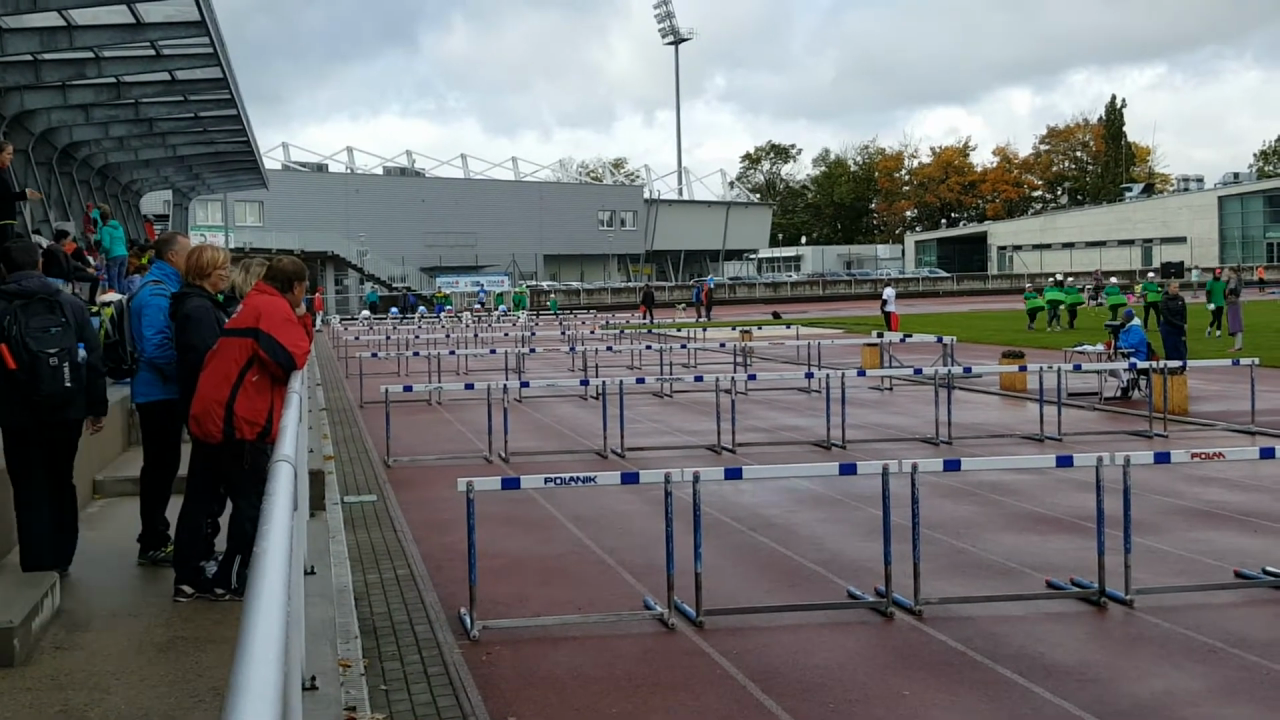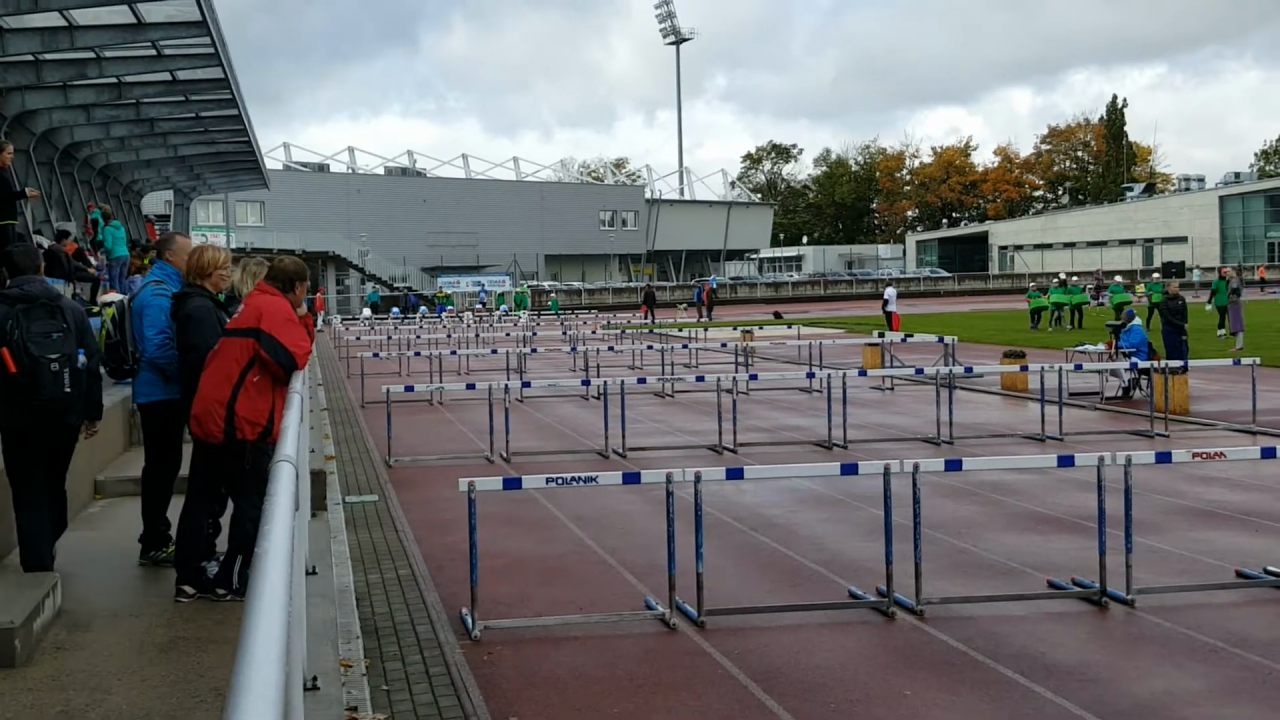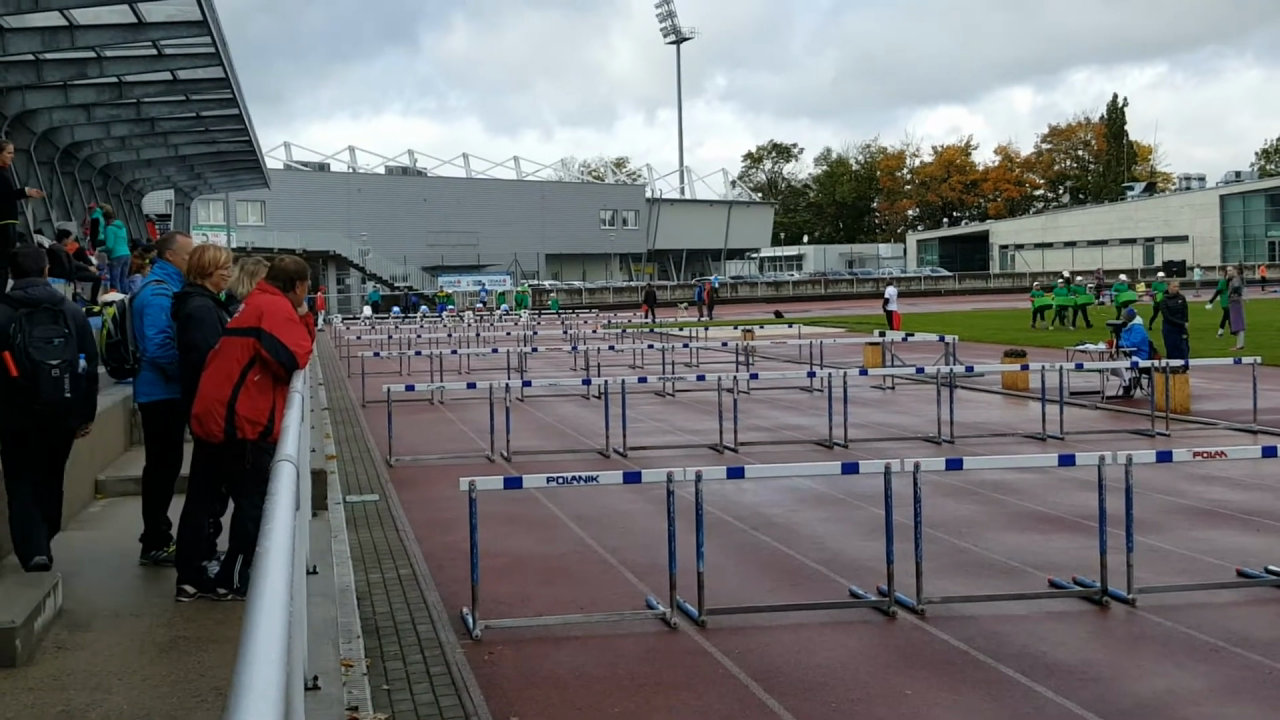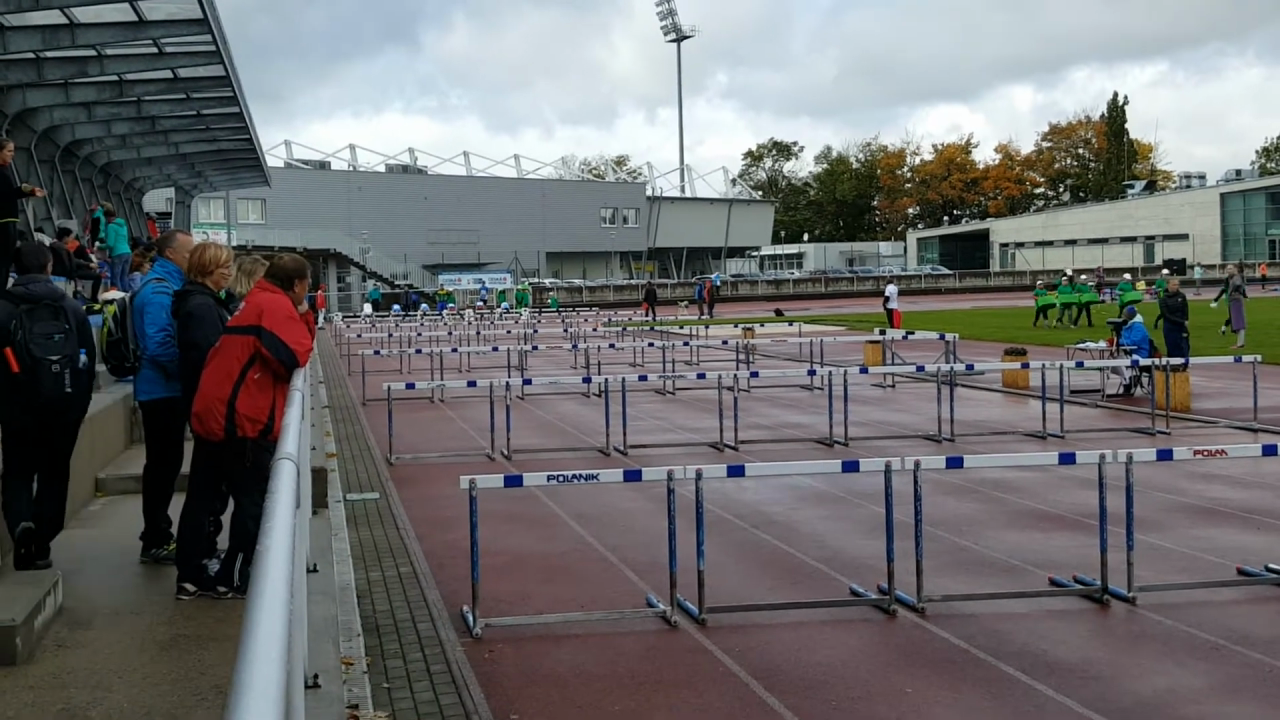
dt=0.1s
person 1, frame 1
left shoulder: (205, 304)
right shoulder: (198, 308)
right elbow: (206, 361)
left knee: (210, 485)
right knee: (204, 488)
left ankle: (200, 558)
right ankle: (188, 575)
person 1, frame 2
left shoulder: (207, 304)
right shoulder: (199, 309)
right elbow: (207, 361)
left knee: (211, 485)
right knee: (205, 488)
left ankle: (202, 558)
right ankle: (190, 575)
person 1, frame 3
left shoulder: (208, 304)
right shoulder: (200, 308)
right elbow: (208, 361)
left knee: (212, 485)
right knee: (205, 488)
left ankle: (202, 557)
right ankle: (191, 574)
person 1, frame 4
left shoulder: (209, 302)
right shoulder: (201, 307)
right elbow: (209, 359)
left knee: (212, 483)
right knee: (206, 486)
left ankle: (203, 555)
right ankle: (191, 573)
person 2, frame 1
left shoulder: (255, 304)
right shoulder: (274, 309)
right elbow: (292, 360)
left wrist: (301, 322)
right wrist: (301, 321)
left hip: (217, 416)
right hip: (240, 420)
left knee: (245, 500)
right knee: (251, 503)
left ankle: (195, 577)
right ankle: (230, 582)
person 2, frame 2
left shoulder: (257, 304)
right shoulder: (276, 309)
left elbow: (287, 354)
right elbow: (293, 360)
left wrist: (303, 321)
right wrist: (303, 321)
left hip: (218, 416)
right hip: (241, 421)
left knee: (242, 500)
right knee: (252, 503)
left ankle: (195, 576)
right ankle: (230, 582)
person 2, frame 3
left shoulder: (257, 303)
right shoulder: (276, 308)
left elbow: (289, 353)
right elbow: (294, 360)
left wrist: (303, 320)
right wrist: (303, 320)
left hip: (220, 415)
right hip: (242, 420)
left knee: (239, 500)
right knee: (253, 503)
left ankle: (196, 576)
right ankle: (232, 582)
person 2, frame 4
left shoulder: (258, 302)
right shoulder: (276, 306)
left elbow: (289, 350)
right elbow: (294, 358)
left wrist: (303, 317)
right wrist: (303, 318)
left hip: (219, 414)
right hip: (242, 419)
left knee: (234, 498)
right knee: (253, 501)
left ankle: (196, 575)
right ankle: (232, 580)
person 3, frame 1
left shoulder: (164, 288)
right shoulder: (157, 293)
right elbow: (157, 348)
left hip: (163, 391)
right hip: (160, 392)
left knee: (163, 464)
right knee: (160, 466)
left ankle: (156, 536)
right ankle: (152, 544)
person 3, frame 2
left shoulder: (167, 287)
right shoulder: (159, 293)
right elbow: (159, 348)
left wrist: (185, 377)
left hip: (165, 391)
right hip: (161, 392)
left knee: (164, 464)
right knee: (161, 466)
left ankle: (157, 536)
right ankle: (154, 544)
person 3, frame 3
left shoulder: (167, 287)
right shoulder: (159, 293)
right elbow: (159, 348)
left wrist: (187, 375)
left hip: (165, 390)
right hip: (162, 391)
left knee: (165, 464)
right knee: (162, 466)
left ankle: (158, 536)
right ankle: (154, 544)
person 3, frame 4
left shoulder: (168, 285)
right shoulder: (160, 291)
right elbow: (160, 346)
left wrist: (187, 374)
left hip: (166, 389)
right hip: (162, 390)
left knee: (166, 462)
right knee: (163, 464)
left ankle: (158, 534)
right ankle: (155, 542)
person 4, frame 1
right shoulder: (71, 304)
right elbow: (94, 358)
right wrist: (97, 406)
right hip: (67, 410)
left knee: (30, 491)
right knee: (60, 482)
left ankle: (38, 568)
right ankle: (59, 558)
person 4, frame 2
right shoulder: (71, 309)
right elbow: (91, 363)
right wrist: (93, 411)
right hip: (65, 413)
left knee: (29, 491)
right knee: (53, 483)
left ankle: (39, 560)
right ankle: (44, 554)
person 4, frame 3
right shoulder: (72, 312)
right elbow: (90, 366)
right wrist: (86, 413)
right hip: (63, 415)
right knee: (50, 483)
left ankle: (34, 553)
right ankle: (41, 550)
person 4, frame 4
right shoulder: (72, 308)
right elbow: (89, 361)
right wrist: (81, 404)
right hip: (64, 409)
right knee: (53, 476)
right ankle: (39, 550)
